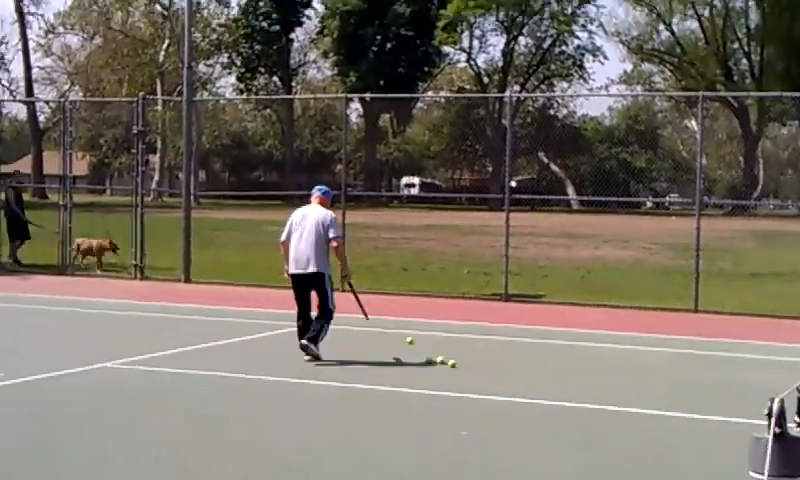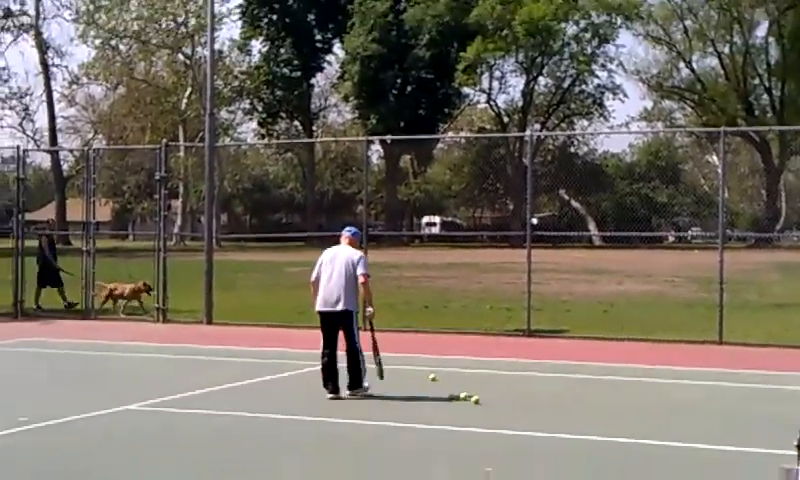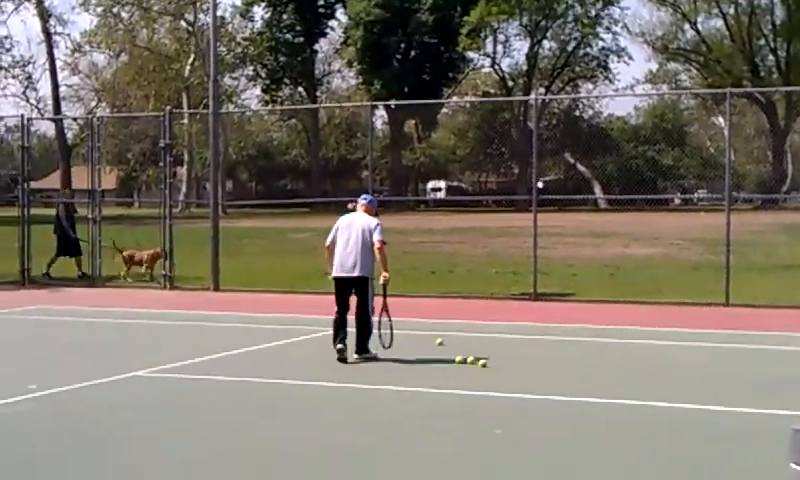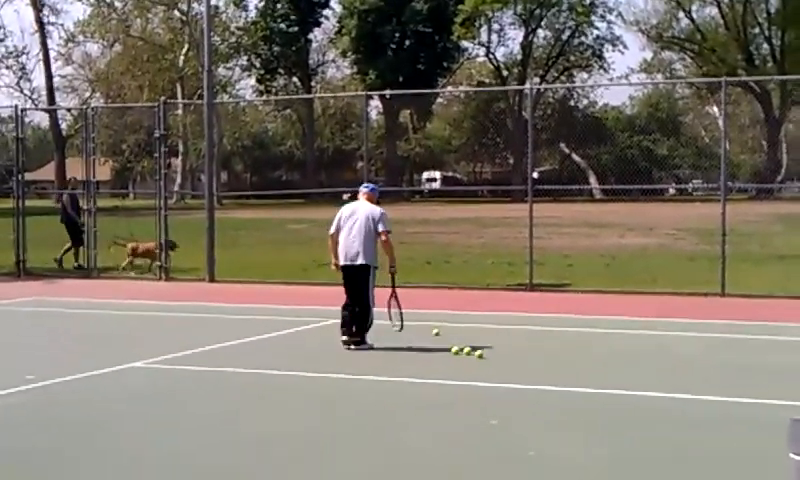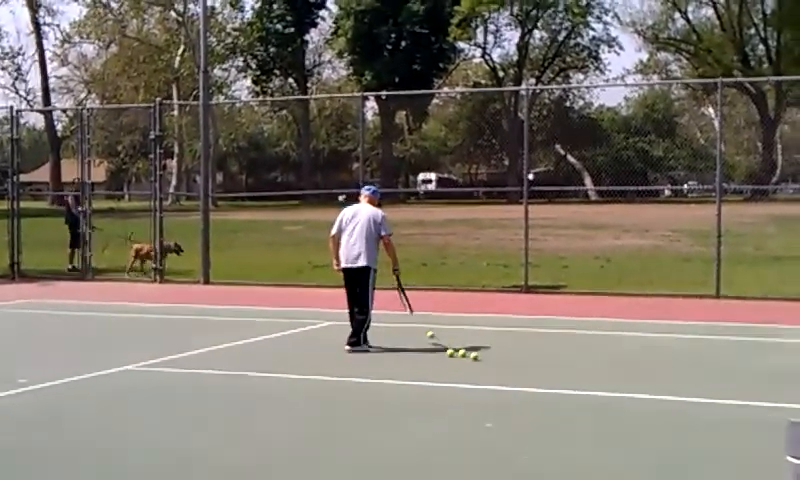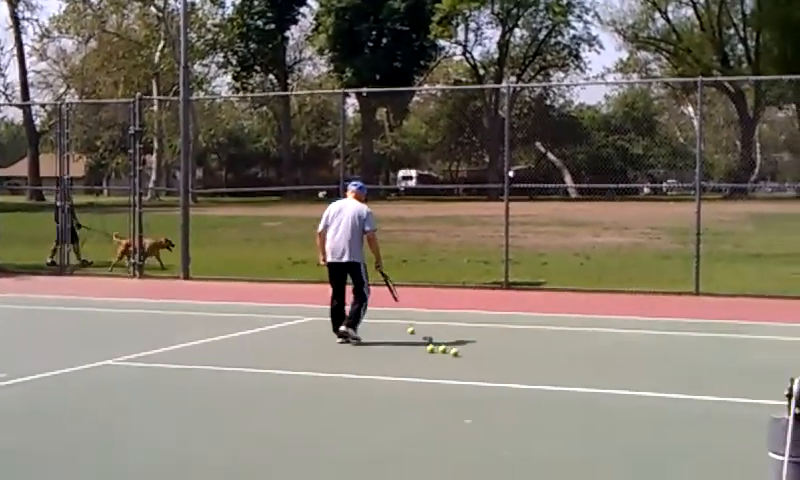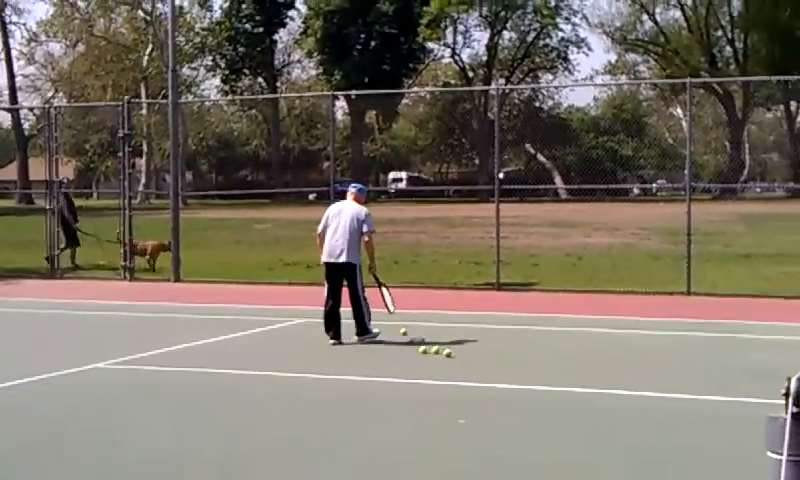
dt=0.2s
person 1, frame 1
left shoulder: (297, 213)
right shoulder: (328, 216)
left elbow: (283, 241)
right elbow: (335, 244)
left wrist: (286, 265)
right wrist: (344, 267)
left hip: (296, 269)
right hip: (318, 269)
left knee: (303, 311)
right knee: (326, 309)
left ankle: (309, 350)
right ankle: (310, 340)
person 1, frame 2
left shoulder: (326, 253)
right shoulder: (357, 255)
left elbow: (314, 280)
right elbow: (362, 280)
left wrist: (316, 302)
right wrist: (369, 305)
left hip: (325, 306)
right hip: (347, 307)
left knee: (328, 349)
right knee: (353, 346)
left ankle: (332, 389)
right ankle: (355, 385)
person 1, frame 3
left shoulder: (342, 220)
right shoulder: (373, 223)
left elbow: (328, 246)
right elbow: (378, 247)
left wrist: (331, 267)
right wrist: (384, 271)
left hip: (340, 272)
right hip: (363, 273)
left knee: (341, 311)
right knee: (364, 311)
left ankle: (340, 344)
right ankle: (362, 350)
person 1, frame 4
left shoulder: (345, 209)
right shoulder: (377, 211)
left elbow: (332, 234)
right elbow: (385, 238)
left wrist: (334, 258)
right wrist: (392, 261)
left hip: (346, 260)
right hip: (365, 261)
left knee: (350, 299)
right knee: (364, 301)
left ankle: (346, 333)
right ankle: (358, 340)
person 1, frame 5
left shoulder: (346, 211)
right shoulder: (379, 214)
left elbow: (333, 237)
right elbow: (387, 241)
left wrist: (335, 259)
right wrist: (395, 263)
left hip: (347, 263)
right hip: (367, 263)
left knee: (353, 301)
right knee: (364, 304)
left ankle: (359, 339)
right ankle: (354, 341)
person 1, frame 6
left shoulder: (333, 207)
right shoulder: (364, 210)
left elbow: (320, 232)
right elbow: (371, 237)
left wrist: (322, 254)
right wrist: (378, 259)
left hip: (333, 258)
right hip: (354, 258)
left knee: (337, 297)
right knee: (361, 294)
left ankle: (340, 333)
right ankle: (348, 325)
person 1, frame 7
left shoulder: (333, 208)
right shoulder: (363, 212)
left elbow: (320, 233)
right elbow: (367, 239)
left wrist: (322, 254)
right wrist: (372, 261)
left hip: (330, 258)
right hip: (351, 259)
left knee: (332, 298)
right knee: (357, 296)
left ankle: (333, 335)
right ankle: (363, 331)
